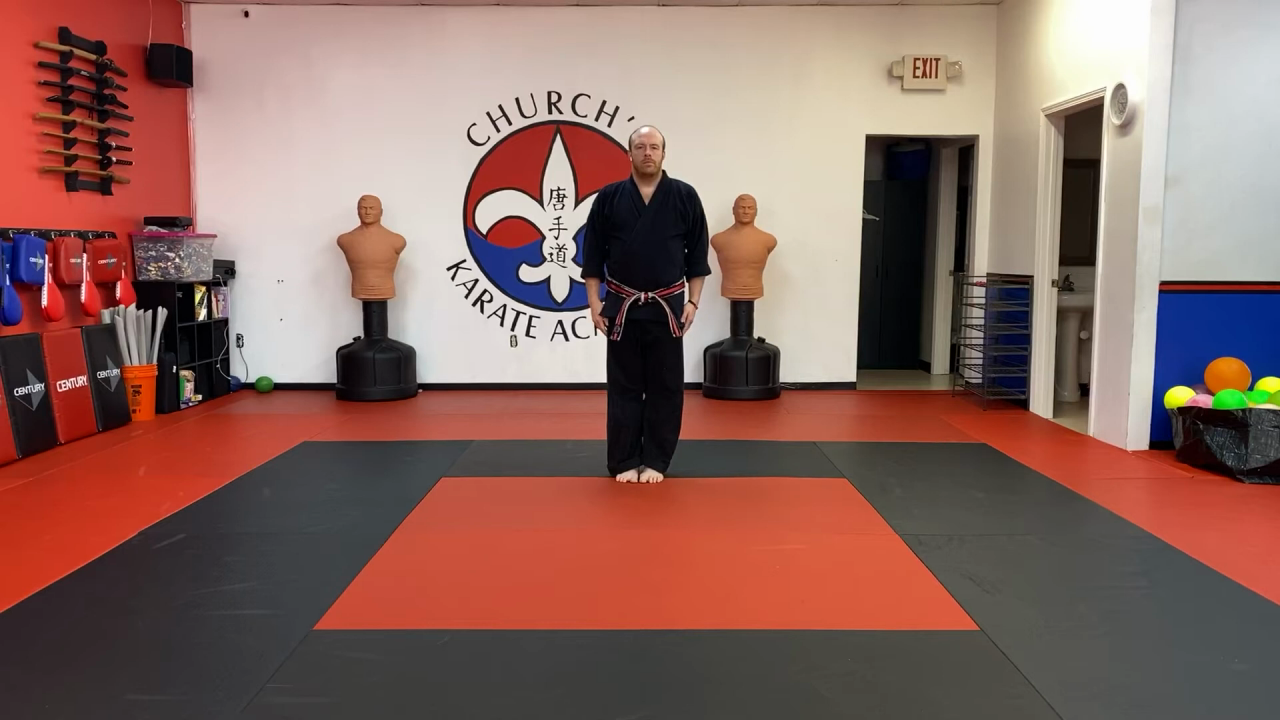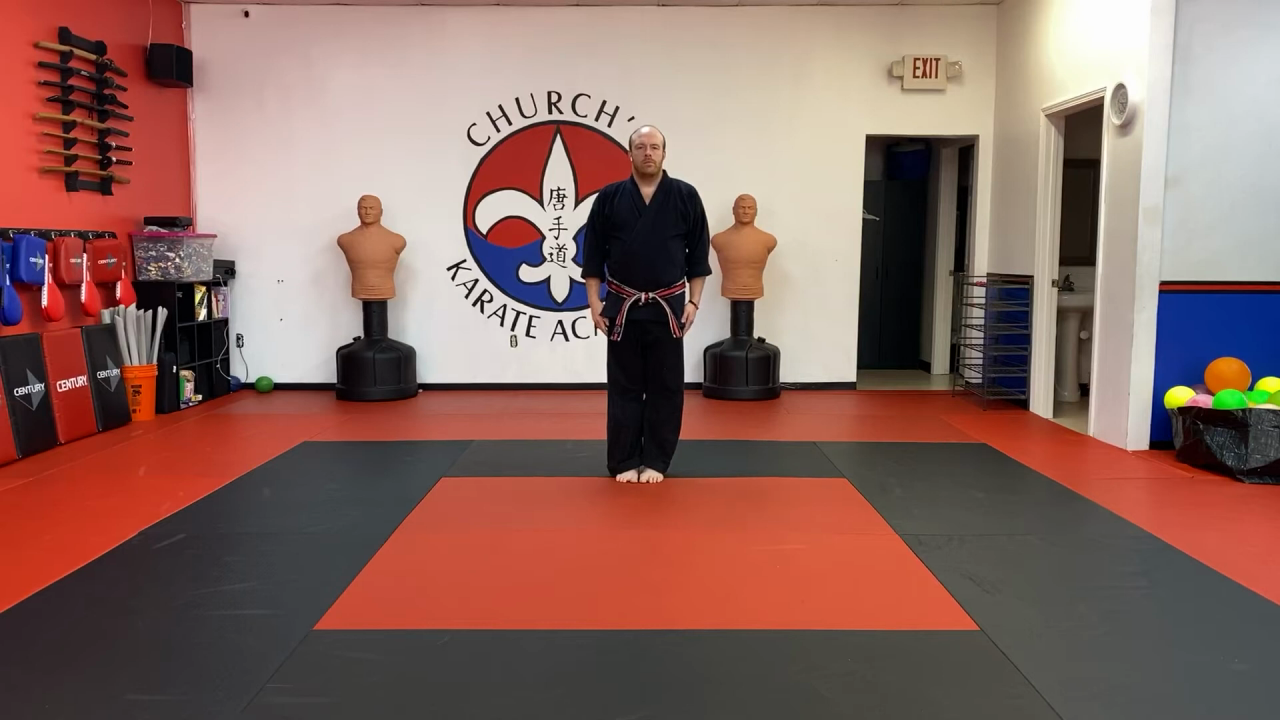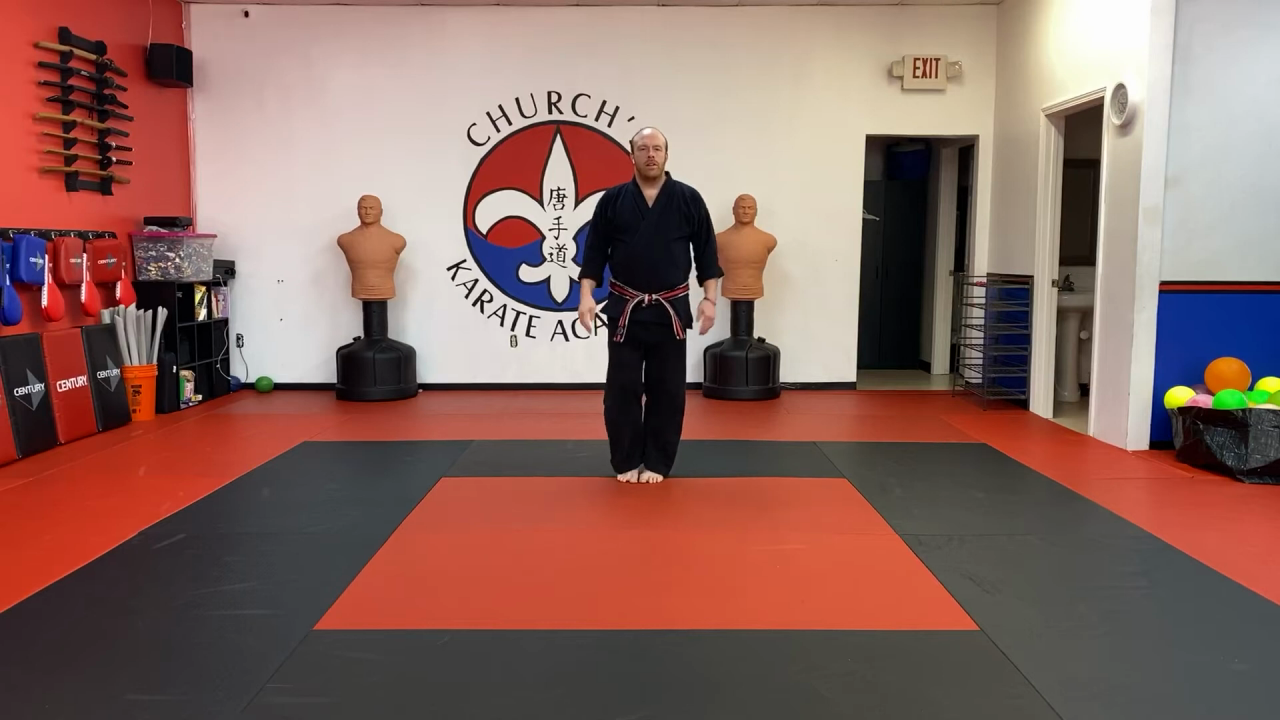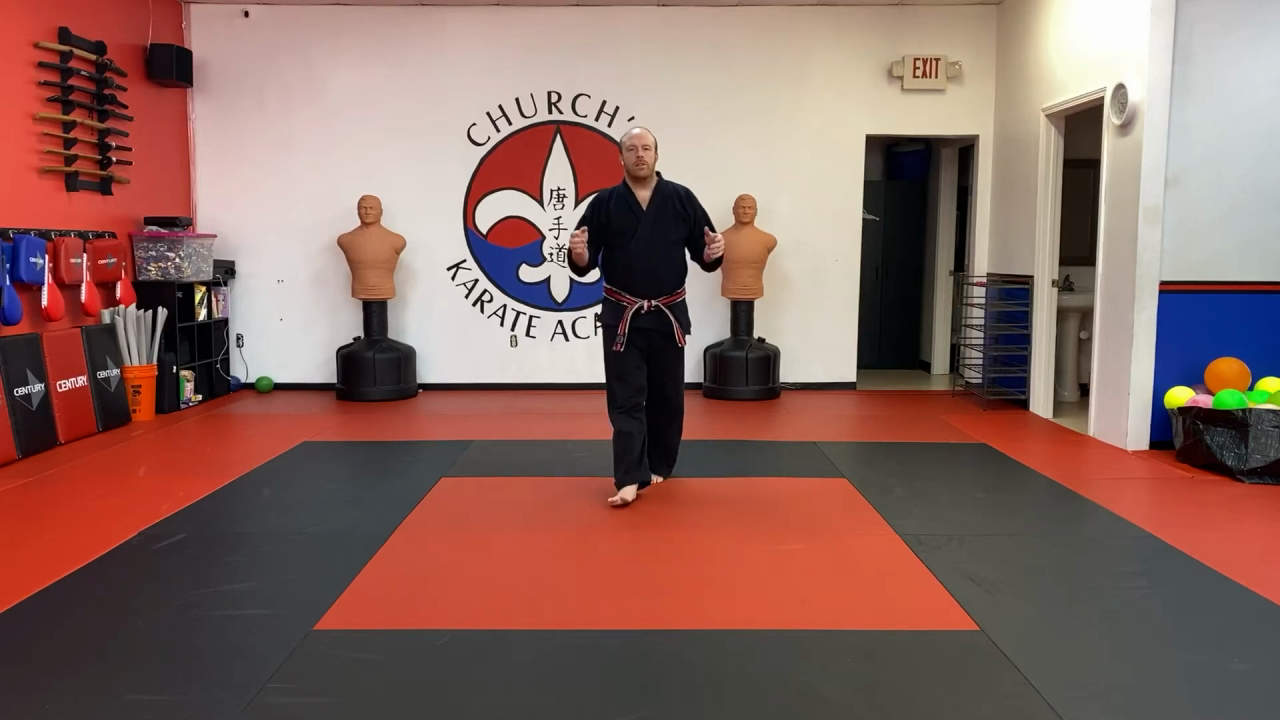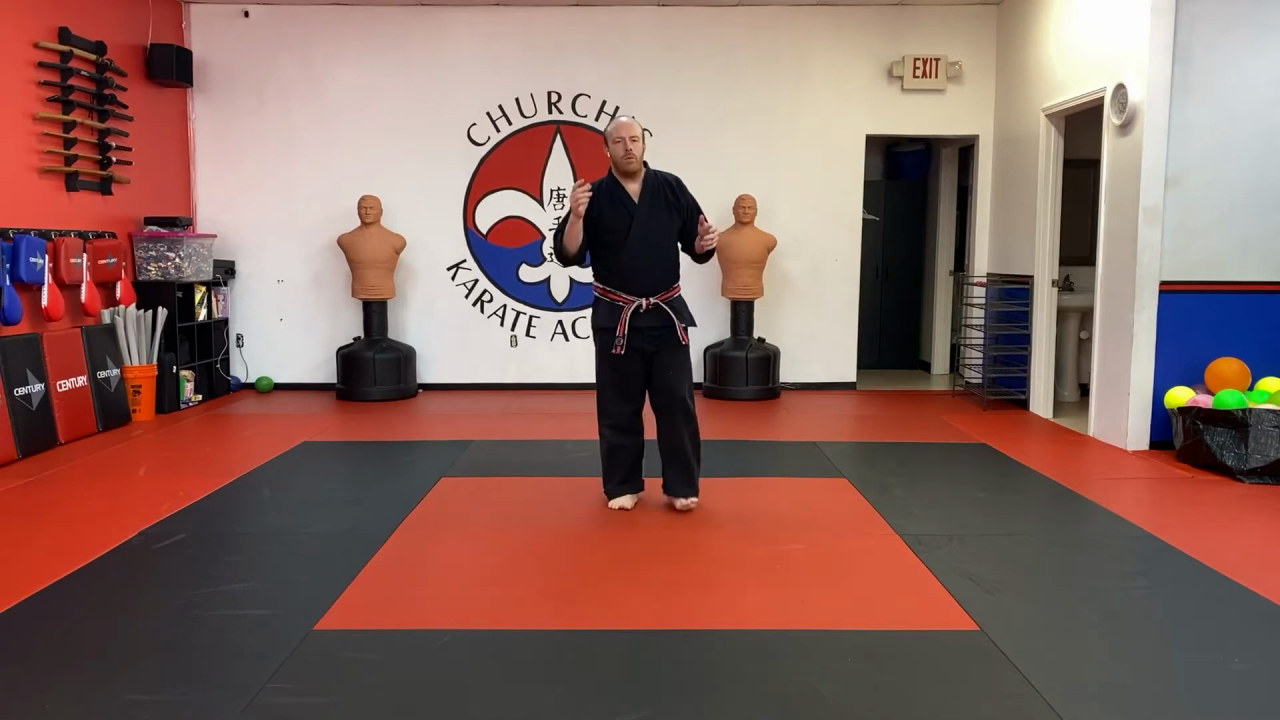
dt=0.5s
person 1, frame 1
left shoulder: (684, 197)
right shoulder: (609, 198)
left elbow: (697, 254)
right elbow: (593, 254)
left wrist: (692, 301)
right wrist: (595, 302)
left hip: (667, 307)
right hip: (622, 307)
left knee: (665, 388)
right knee: (624, 387)
left ankle: (655, 461)
right ankle: (625, 462)
person 1, frame 2
left shoulder: (685, 196)
right shoulder: (609, 197)
left elbow: (698, 254)
right elbow: (593, 254)
left wrist: (693, 302)
right wrist: (595, 301)
left hip: (667, 306)
right hip: (622, 307)
left knee: (665, 388)
right knee: (624, 387)
left ankle: (655, 461)
right ankle: (625, 462)
person 1, frame 3
left shoulder: (688, 199)
right shoulder: (613, 200)
left elbow: (705, 251)
right elbow: (595, 251)
left wrist: (709, 296)
right wrist: (587, 293)
left hip: (670, 310)
right hip: (625, 309)
left knee: (667, 391)
right knee: (622, 390)
left ankle: (656, 463)
right ankle: (626, 462)
person 1, frame 4
left shoulder: (681, 199)
right shoulder: (604, 203)
left elbow: (703, 251)
right elbow: (585, 263)
left wrist: (713, 252)
right wrist: (578, 254)
left hip: (668, 315)
right hip: (622, 316)
left knee: (667, 398)
right knee: (626, 399)
left ankle: (658, 465)
right ankle: (629, 480)
person 1, frame 5
left shoulder: (671, 188)
right shoulder: (593, 196)
left elbow: (694, 245)
right elbow: (569, 255)
left wrist: (706, 242)
right wrist: (576, 216)
left hip: (667, 313)
right hip: (616, 315)
left knee: (676, 401)
right knee: (619, 406)
left ankle: (682, 487)
right ankle: (623, 485)
